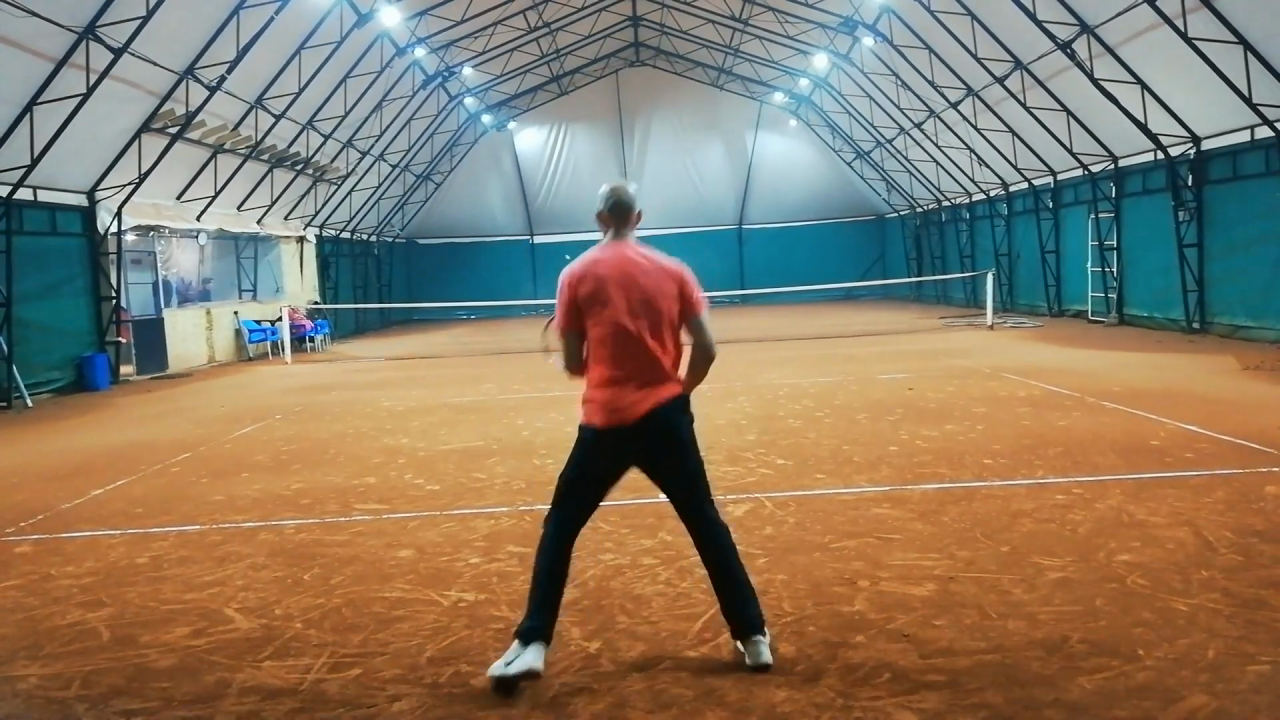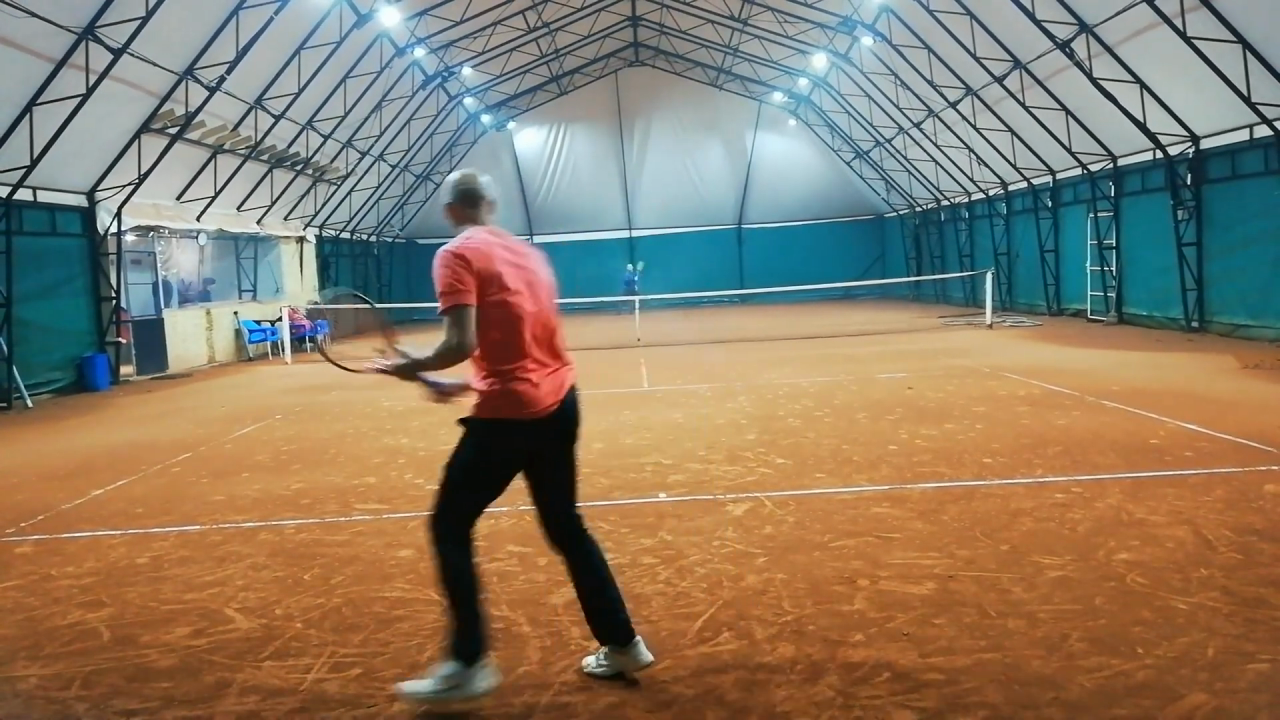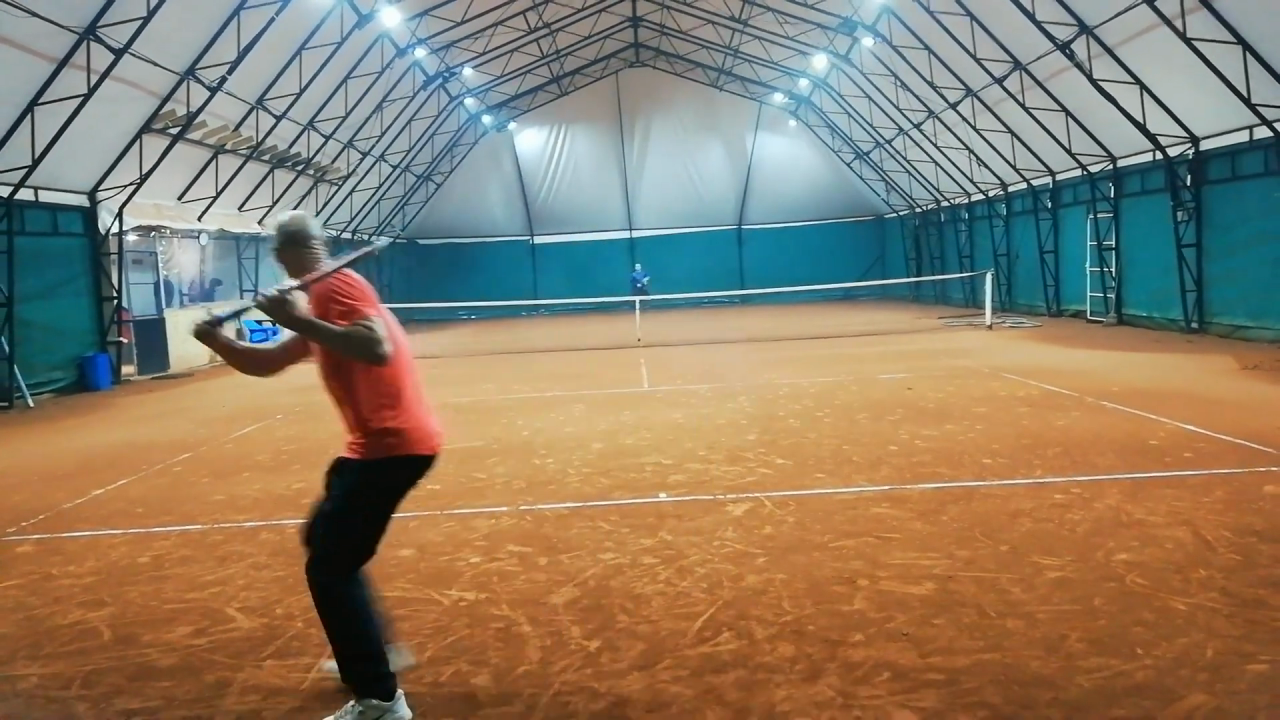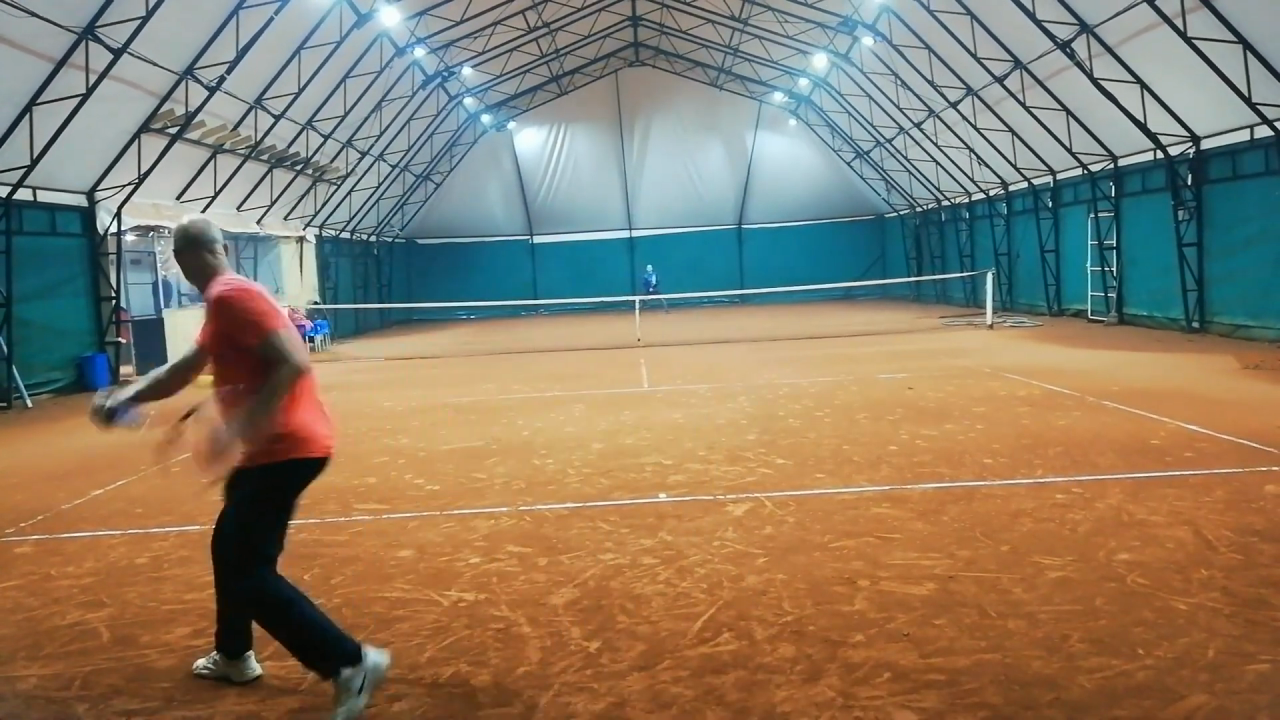
dt=0.4s
person 1, frame 1
left shoulder: (576, 275)
right shoulder: (673, 271)
left elbow: (573, 364)
right elbow: (705, 348)
left hip: (605, 420)
right hip: (664, 414)
left knee: (560, 527)
right knee: (706, 524)
left ankle: (531, 645)
right ankle: (751, 637)
person 1, frame 2
left shoulder: (456, 255)
right shoulder: (529, 255)
left elbow: (462, 343)
left wrist: (415, 368)
right wrist: (468, 383)
left hip: (507, 411)
right hip: (559, 403)
left knee: (449, 527)
right knee: (566, 529)
left ankle: (466, 661)
right ankle: (622, 644)
person 1, frame 3
left shoulder: (338, 284)
right shoulder: (326, 297)
left elbow: (378, 351)
right elbow: (266, 363)
left wrist: (304, 321)
right wrist: (220, 340)
left hip: (390, 447)
right hip: (405, 441)
left knee: (330, 563)
right knee: (326, 540)
right ankle: (374, 657)
person 1, frame 4
left shoulder: (231, 298)
right shoulder: (225, 301)
left elbow: (294, 366)
right elbow: (182, 372)
left wrist: (243, 426)
right wrist: (124, 397)
left hip: (282, 450)
right hip: (288, 445)
left knee: (247, 570)
right knee: (232, 546)
left ankle: (352, 664)
right ankle: (233, 654)
